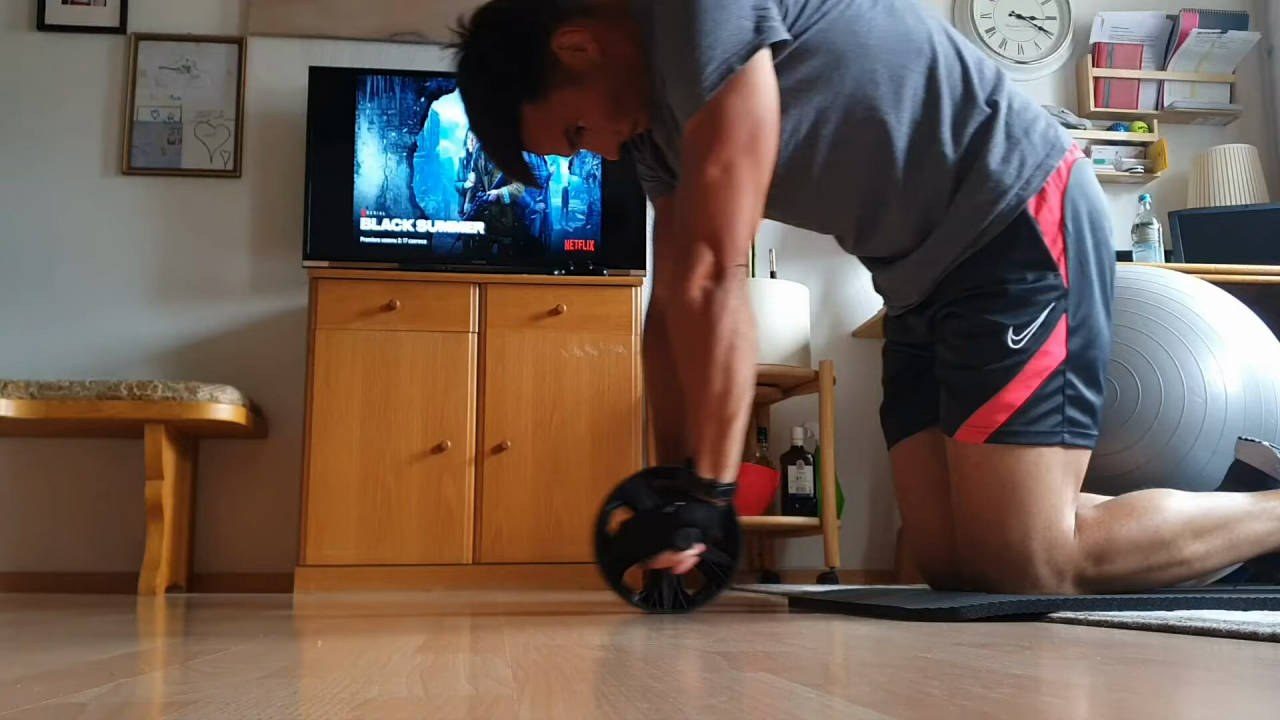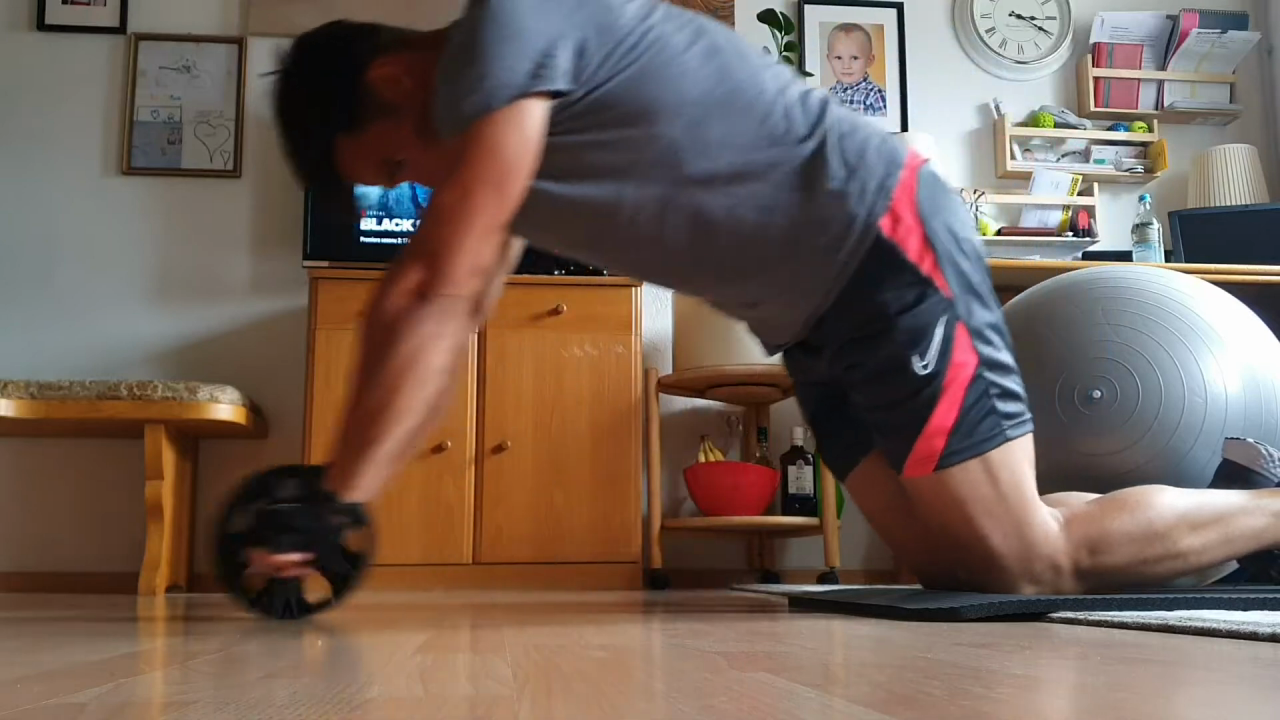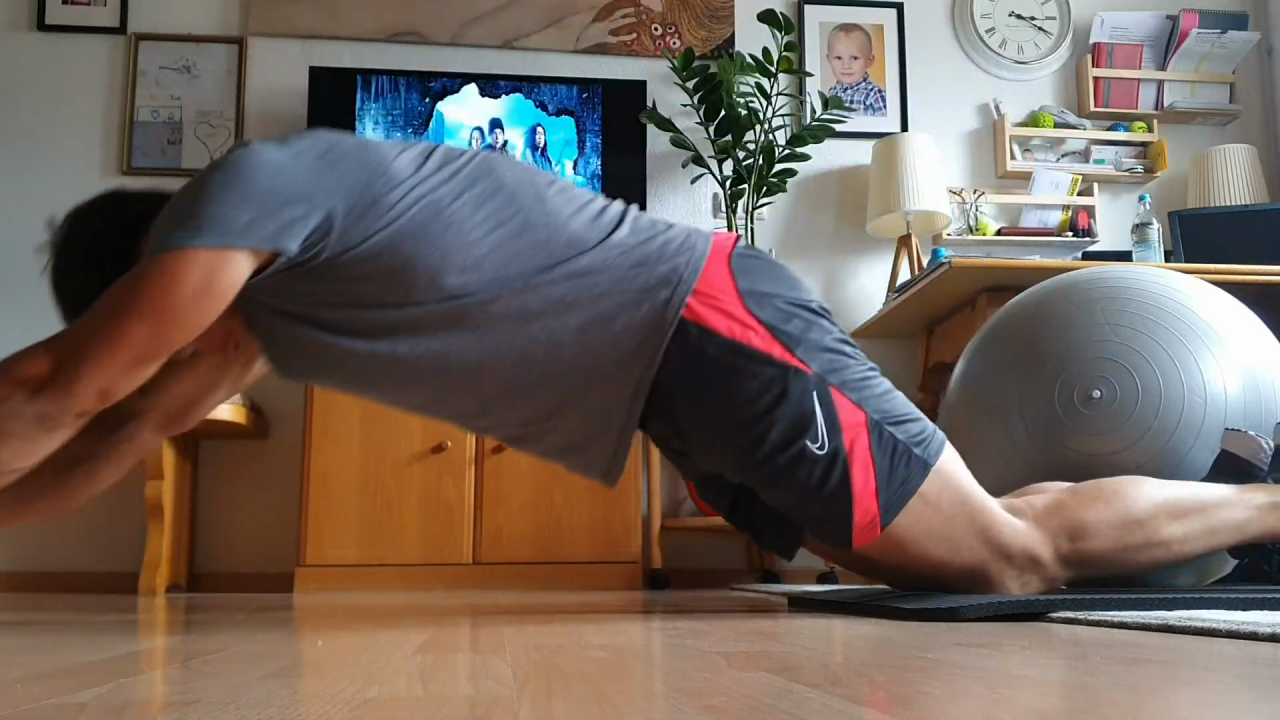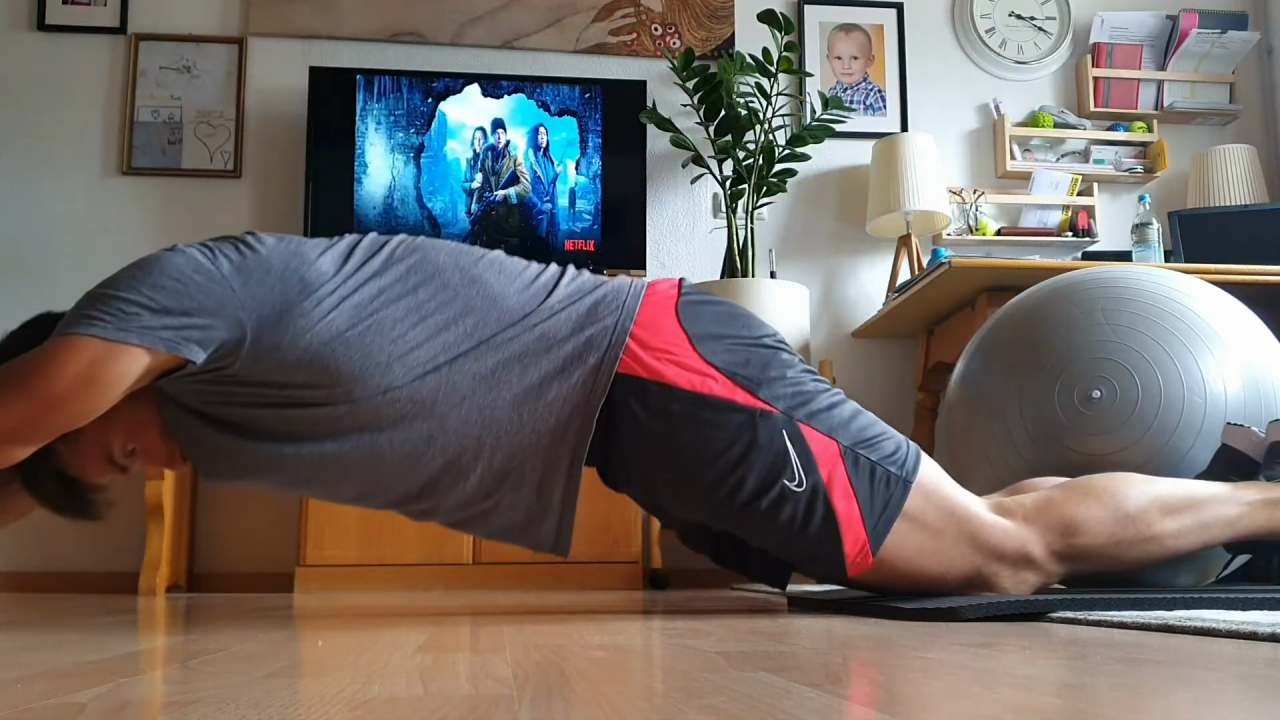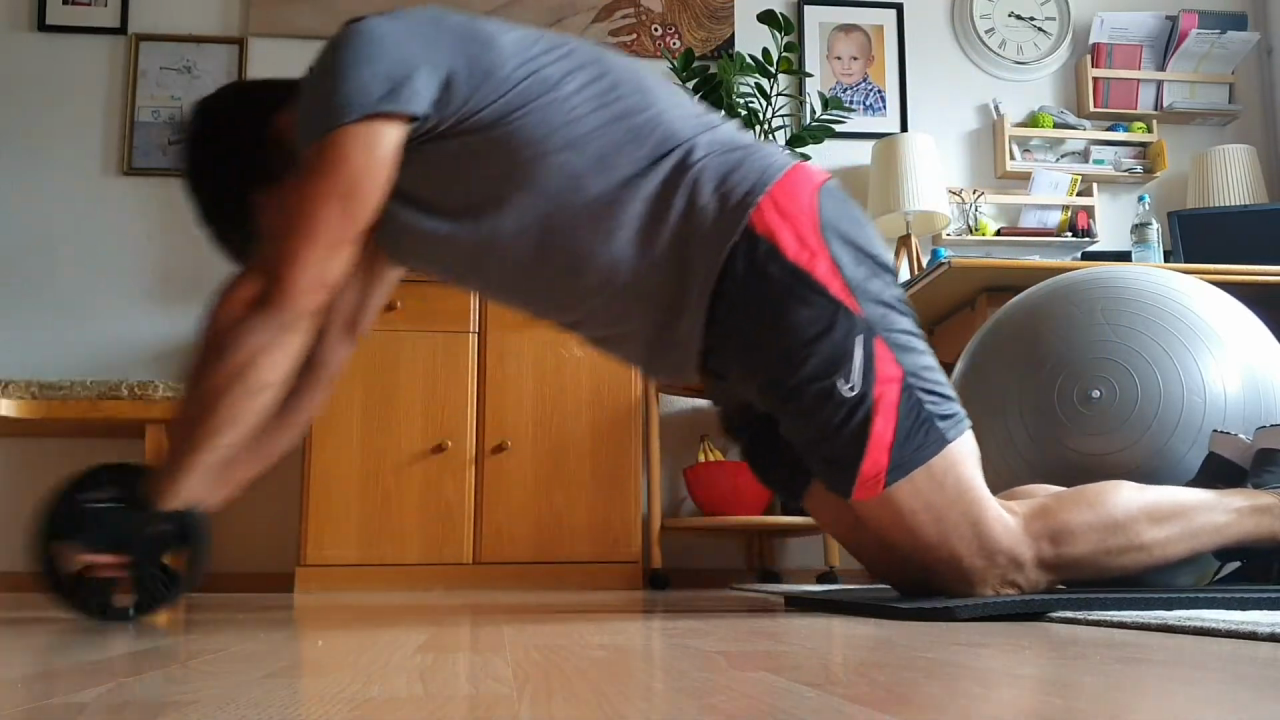
dt=0.7s
person 1, frame 1
right shoulder: (660, 119)
left elbow: (714, 272)
right elbow: (674, 304)
left hip: (1022, 223)
right hip: (929, 274)
left knee: (1026, 567)
right knee: (949, 563)
person 1, frame 2
right shoulder: (495, 116)
left elbow: (426, 292)
right elbow: (450, 319)
left wrist: (336, 506)
right wrist: (344, 502)
left hip: (887, 244)
right hip: (821, 304)
left knee: (1023, 564)
right knee: (954, 562)
person 1, frame 3
left shoulder: (258, 184)
right shoulder: (267, 291)
right elbow: (131, 422)
left hip: (710, 327)
right hip: (691, 367)
left knee: (1014, 552)
right knee: (991, 547)
person 1, frame 4
left shoulder: (177, 291)
right shoulder: (202, 379)
left hip: (659, 373)
right hip: (647, 405)
left knee: (1010, 552)
right knee: (990, 541)
person 1, frame 5
right shoulder: (382, 180)
left elbow: (270, 310)
right elbow: (311, 357)
left wrist: (165, 505)
right wrist: (193, 501)
left hip: (777, 247)
right hip: (735, 307)
left knee: (997, 552)
right knee: (930, 557)
